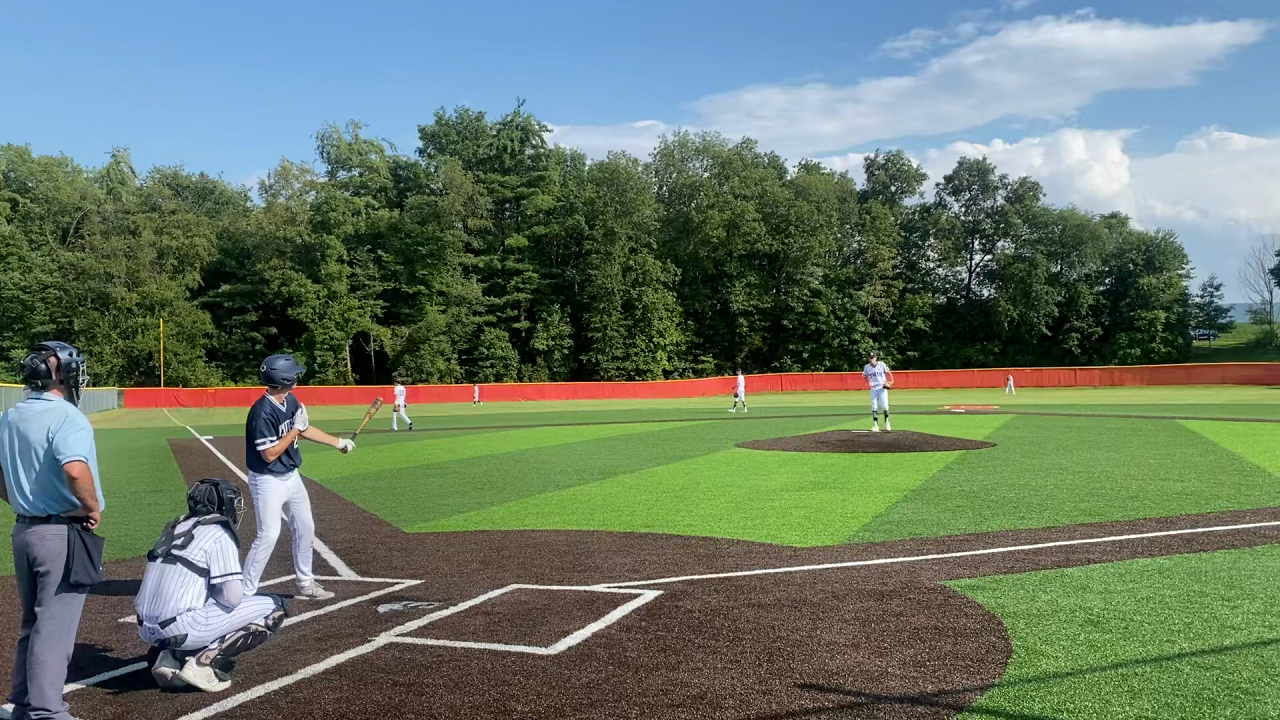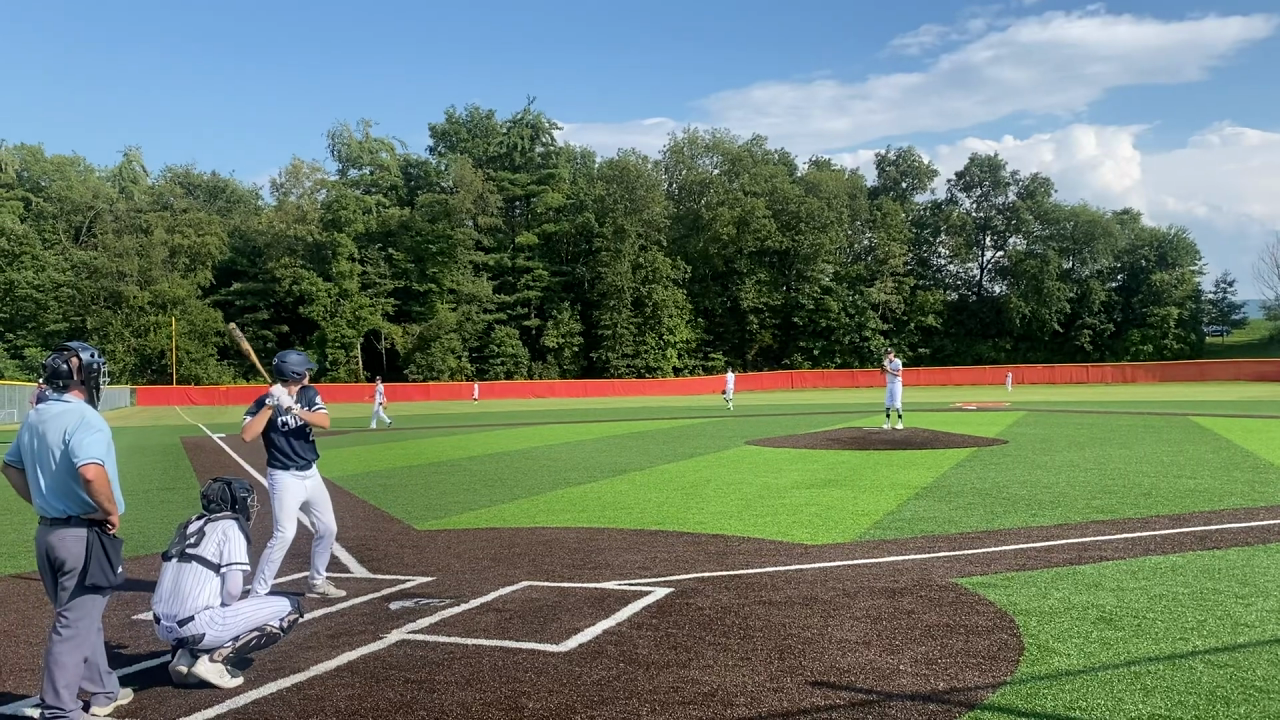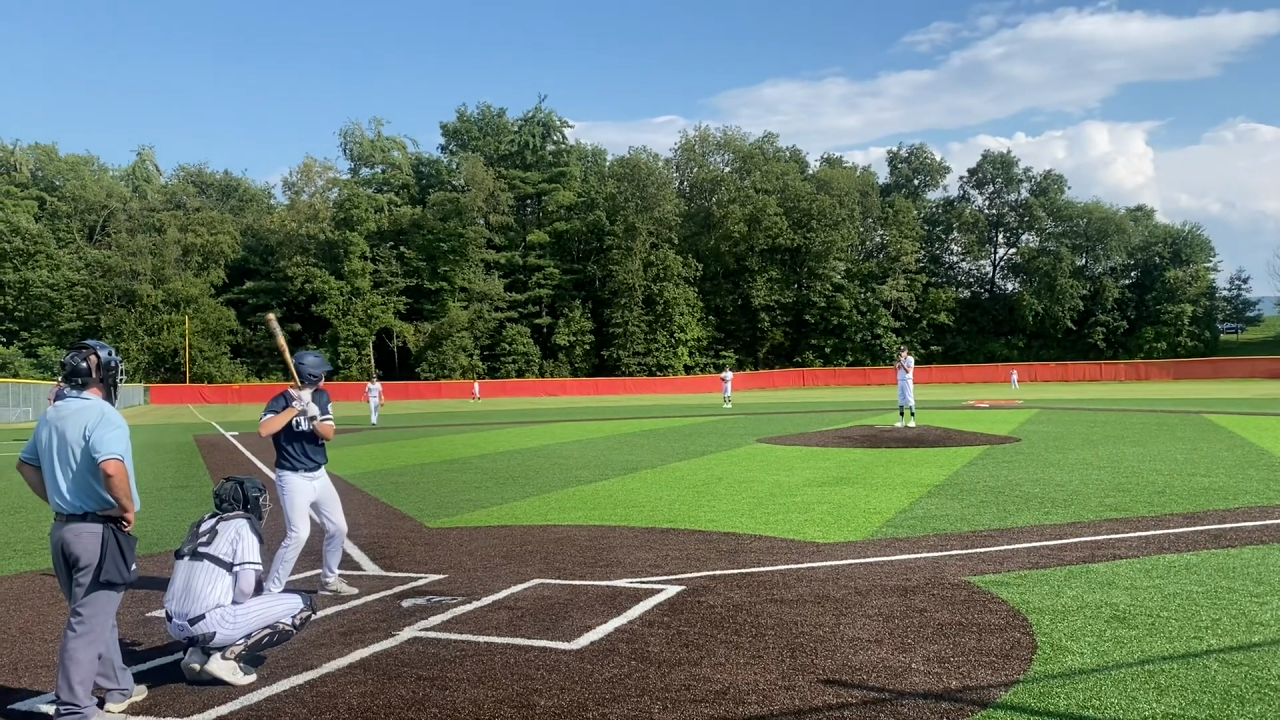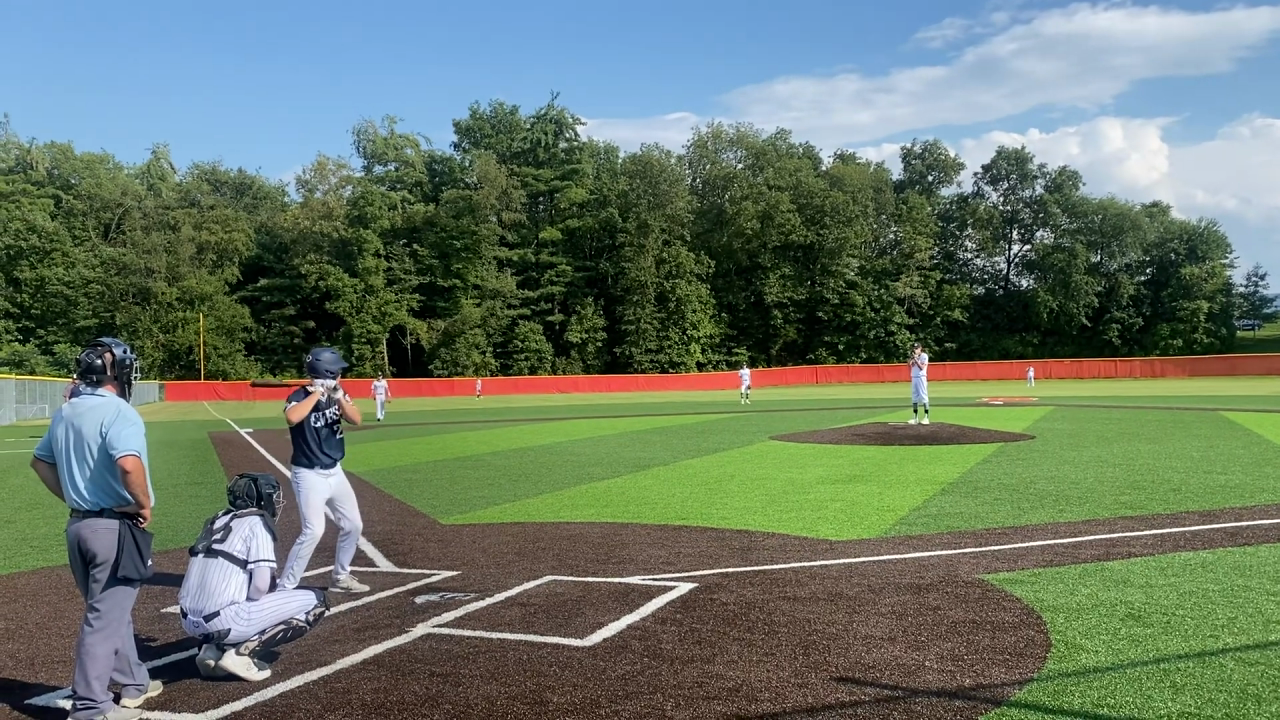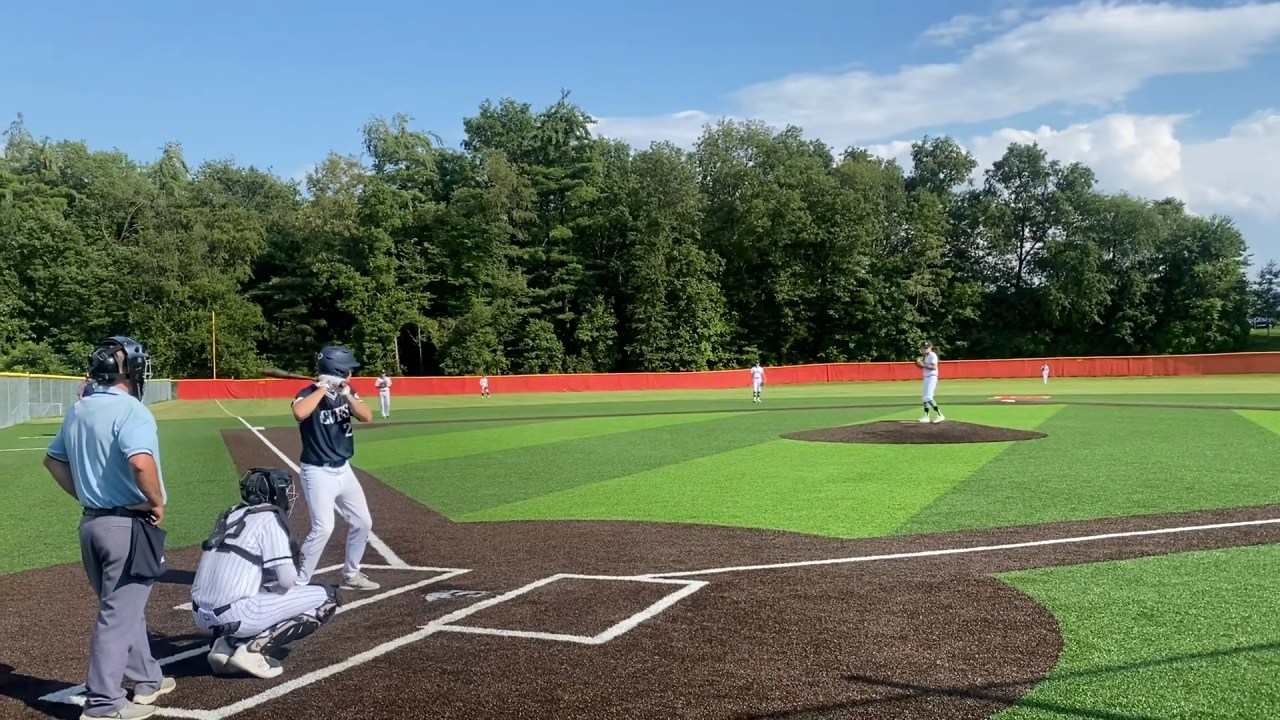
dt=1s
person 1, frame 1
right shoulder: (67, 416)
right elbow: (76, 469)
right wrist: (93, 508)
right hip: (62, 533)
left knee: (32, 622)
right knee: (55, 625)
person 1, frame 2
left shoulder: (34, 418)
right shoulder: (84, 418)
right elbow: (91, 472)
right wrist: (111, 512)
left hip: (47, 531)
right hip: (83, 535)
left knee: (82, 617)
right knee: (74, 624)
person 1, frame 3
left shoulder: (50, 415)
right shoulder: (102, 414)
left elbow: (26, 464)
right elbow: (111, 468)
right wrist: (127, 509)
left hip: (63, 528)
right hip: (98, 531)
left knee: (97, 613)
right knee: (89, 620)
left ankle: (118, 688)
person 1, frame 4
left shoulder: (64, 413)
right shoulder: (118, 411)
left elbow: (40, 461)
right elbow: (128, 464)
right wrist: (144, 504)
left hip: (78, 525)
right hip: (114, 527)
left knee: (112, 608)
right knee: (105, 615)
left ankle: (133, 683)
person 1, frame 5
left shoulder: (77, 411)
right shoulder: (130, 410)
left elbow: (53, 459)
right elbow: (140, 462)
right wrist: (156, 501)
left hip: (91, 522)
right hip: (127, 525)
left knee: (124, 606)
right knee: (119, 614)
left ankle: (146, 680)
person 2, frame 1
left shoulder: (291, 401)
right shoulder: (262, 411)
left elbow: (304, 430)
right elbow: (269, 454)
left wrist: (337, 442)
right wrist: (296, 428)
left hip: (291, 477)
right hip: (267, 481)
left knee: (305, 528)
right knee: (268, 536)
left ankle: (305, 584)
right ankle: (244, 595)
person 2, frame 2
left shoulder: (308, 394)
right shoulder: (264, 402)
left elbow: (324, 422)
right elbow: (247, 436)
left wrist: (293, 407)
right wrist: (272, 405)
left hip: (311, 474)
right hip: (284, 478)
left knee: (328, 529)
right knee: (284, 535)
left ankle: (317, 583)
right ankle: (257, 595)
person 2, frame 3
left shoulder: (322, 396)
right shoulder: (281, 401)
left elbow: (329, 434)
right elbow: (263, 431)
left wrist: (314, 418)
right wrist: (296, 407)
left hip: (319, 475)
right hip: (292, 479)
left knee: (338, 528)
right knee: (298, 535)
left ankle: (330, 580)
right ankle: (270, 593)
person 2, frame 4
left shoulder: (336, 392)
right shoulder: (300, 396)
left elbow: (356, 419)
right elbow: (293, 418)
left wrist: (338, 395)
right wrist: (317, 392)
left hip: (335, 472)
right hip: (308, 475)
left knee: (353, 525)
right knee: (313, 531)
left ankle: (340, 577)
right ankle: (284, 588)
person 2, frame 5
left shoulder: (346, 391)
right shoulder: (309, 392)
left elbow: (366, 416)
right elbow: (299, 413)
left wrist: (346, 393)
right wrist: (324, 387)
left hip: (343, 470)
right hip: (317, 473)
left knee: (362, 522)
right knee: (323, 528)
left ankle: (351, 575)
right ankle: (297, 585)
person 3, frame 1
left shoulder: (176, 526)
right shoulder: (219, 533)
right elbow: (233, 598)
left hip: (147, 629)
right hip: (180, 627)
right knee: (274, 608)
left ankle: (170, 659)
right ankle: (202, 663)
person 3, frame 2
left shoulder: (189, 526)
right shoulder: (231, 526)
right elbow: (233, 589)
right wrist: (224, 613)
left hip: (163, 627)
right hip: (197, 626)
right knee: (290, 608)
left ankle: (186, 656)
right ankle: (216, 660)
person 3, frame 3
left shoulder: (202, 524)
right shoulder: (244, 525)
right elbow: (245, 589)
right wrist: (235, 615)
left hip: (174, 625)
right hip: (208, 623)
right knee: (302, 605)
left ankle: (199, 652)
right ankle: (228, 657)
person 3, frame 4
left shoulder: (216, 521)
right shoulder: (257, 523)
right elbow: (261, 585)
right wrist: (249, 612)
left hip: (190, 621)
right hip: (222, 621)
right knee: (316, 601)
left ankle: (213, 649)
right ankle: (242, 653)
person 3, frame 5
left shoulder: (232, 515)
right shoulder: (270, 518)
right elbow: (288, 580)
left hip: (203, 615)
right hip: (231, 613)
left knee: (255, 596)
right knee: (327, 598)
left ankle: (223, 647)
right ankle: (254, 649)
